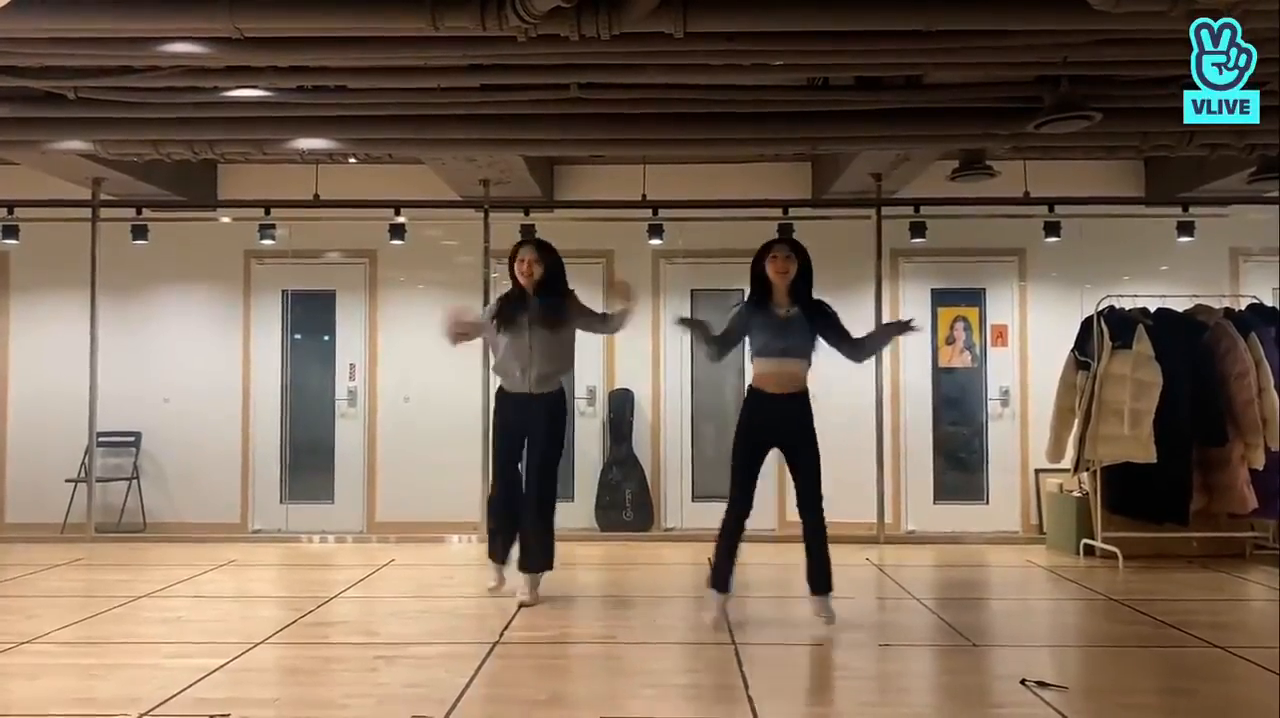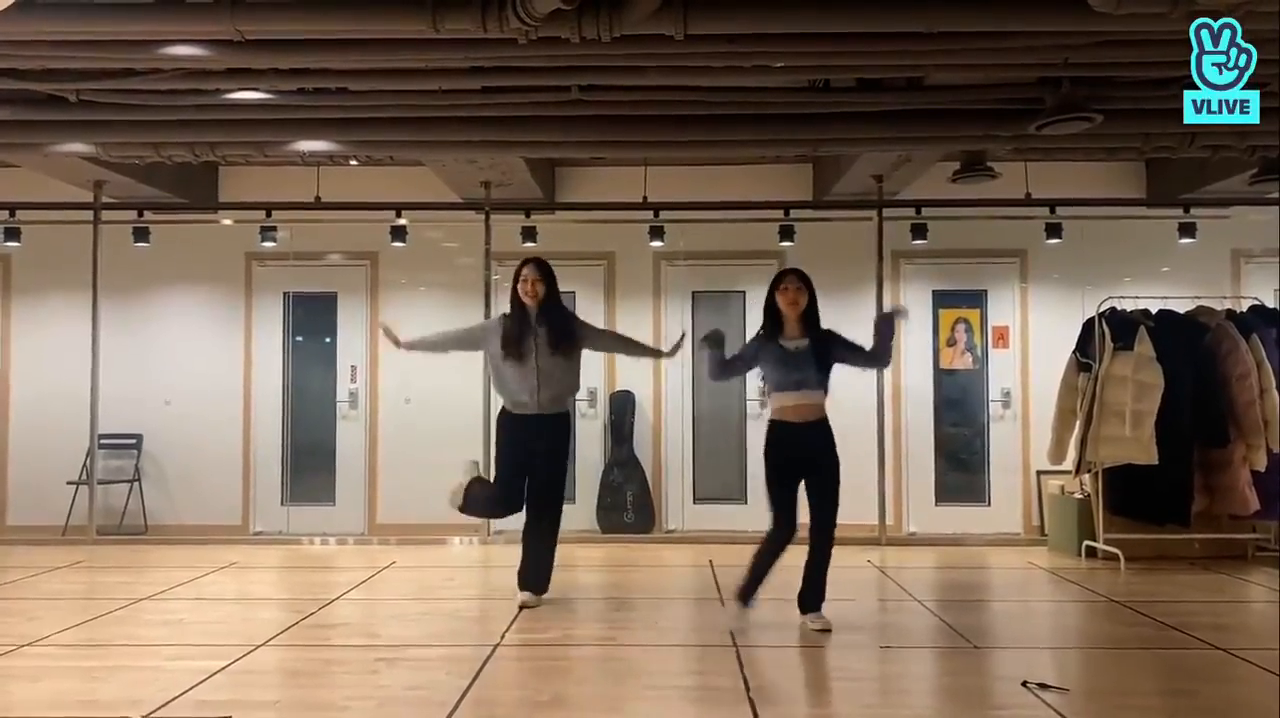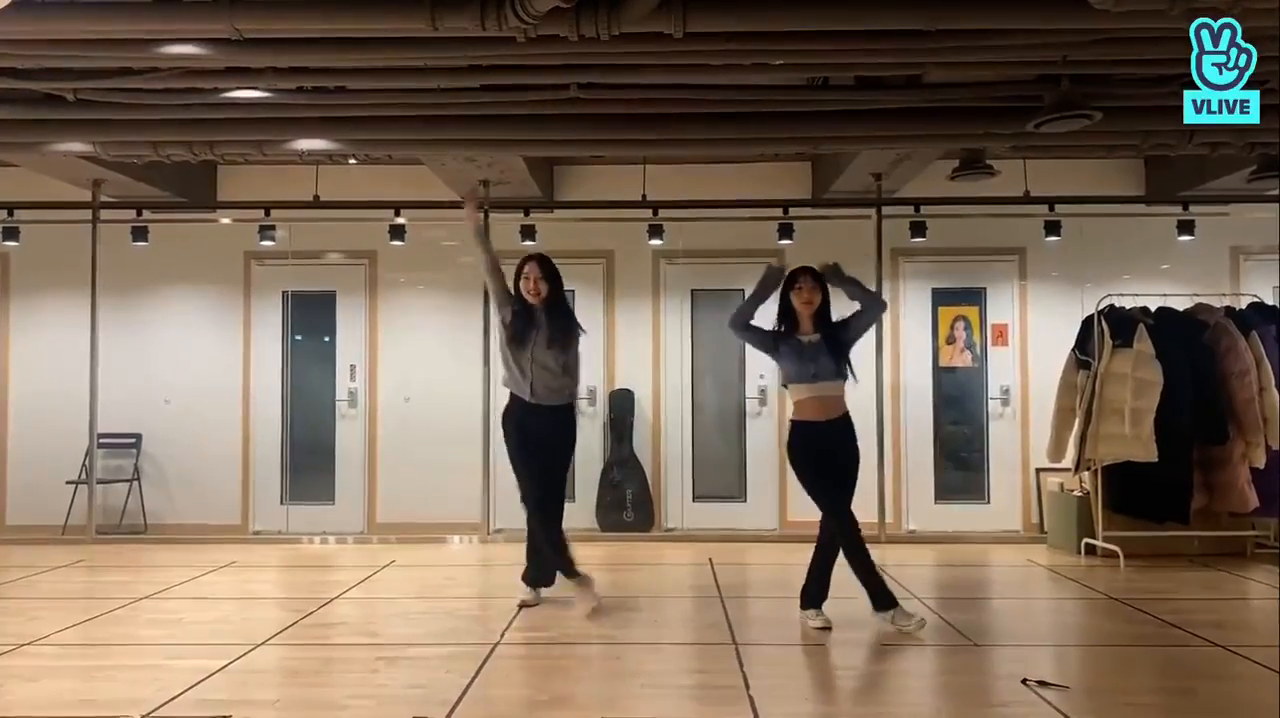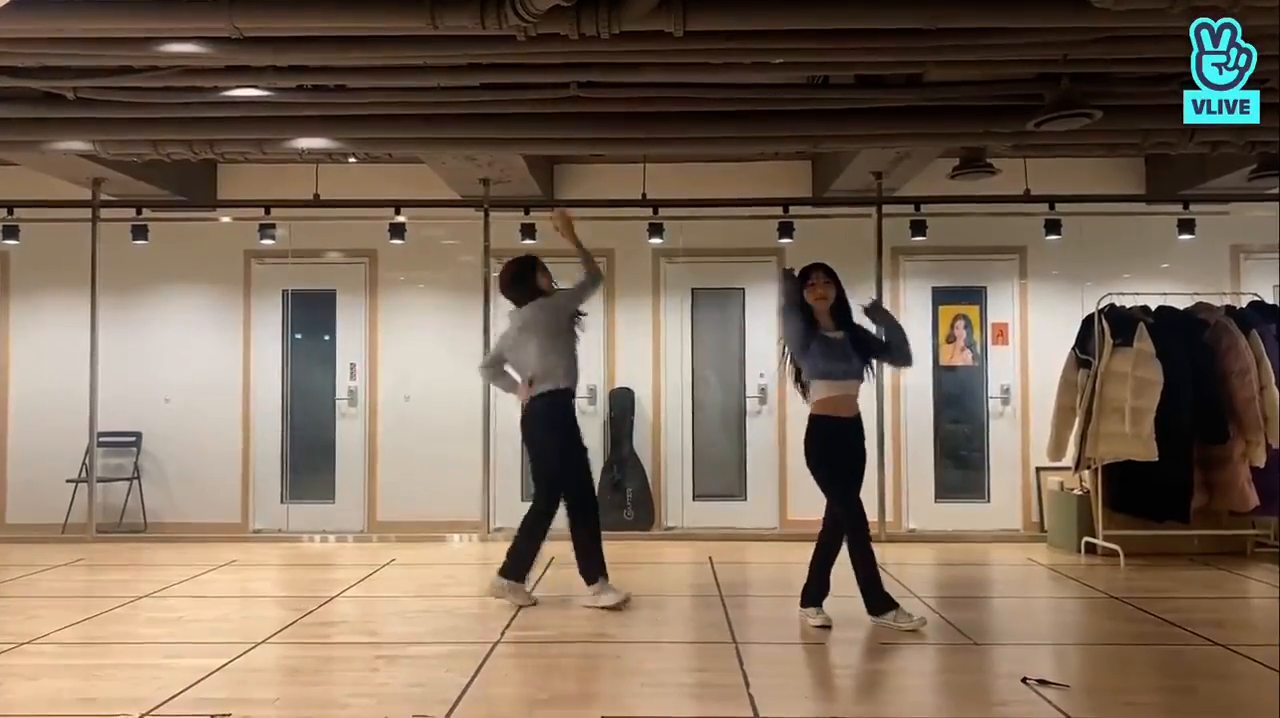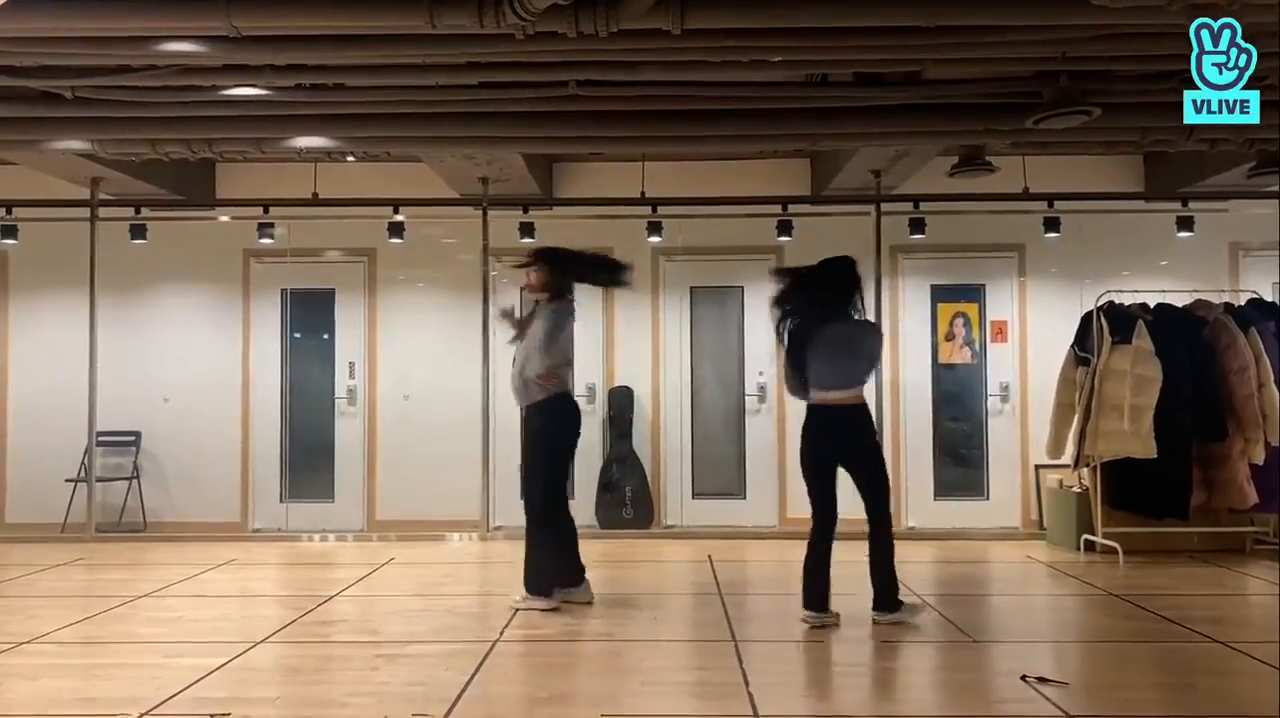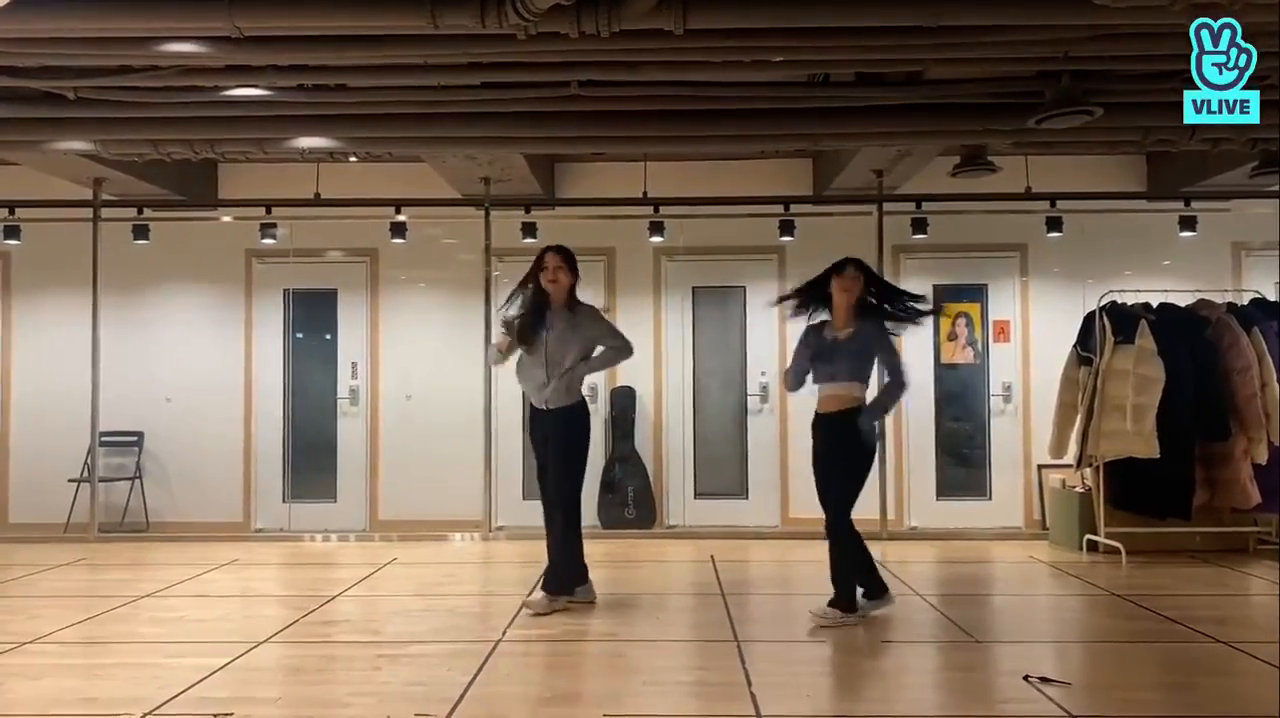
dt=0.3s
person 1, frame 1
left shoulder: (562, 307)
right shoulder: (501, 308)
left elbow: (604, 324)
right elbow: (464, 331)
left wrist: (623, 307)
right wrist: (458, 328)
left hip: (549, 403)
right hip: (510, 401)
left knee: (539, 487)
right knee: (504, 480)
left ankle: (531, 571)
right ankle: (498, 560)
person 1, frame 2
left shoulder: (567, 327)
right shoulder: (501, 328)
left elbow: (611, 341)
right elbow: (456, 338)
left wrist: (659, 352)
right wrist: (406, 344)
left hip: (554, 424)
right hip: (514, 421)
left knee: (545, 507)
right knee: (506, 498)
left ankle: (532, 585)
right ankle: (471, 488)
person 1, frame 3
left shoulder: (565, 326)
right shoulder: (509, 314)
right elbow: (491, 271)
left wrist: (568, 409)
right wrist: (476, 224)
left hip: (559, 419)
right hip: (521, 415)
left knee: (549, 500)
right knee: (537, 497)
left ankle: (534, 580)
right ankle: (573, 577)
person 1, frame 4
left shoulder: (517, 322)
right shoulder: (551, 308)
left elbow: (489, 367)
right elbow: (593, 279)
left wrist: (517, 387)
right wrist: (572, 238)
left hip: (541, 411)
right hip: (553, 413)
left knee: (547, 499)
right knee: (581, 495)
left ankle: (512, 577)
right ankle: (597, 582)
person 1, frame 5
left shoulder: (551, 312)
right shoulder: (547, 310)
left elbow: (539, 353)
right elbow: (527, 333)
left wrist: (532, 376)
right wrist: (516, 322)
left hip: (549, 413)
right hip: (554, 411)
left knee: (539, 501)
right knee: (551, 500)
left ankle: (541, 588)
right ankle: (572, 583)
person 1, frame 6
left shoulder: (584, 315)
right shoulder: (529, 314)
left elbow: (622, 349)
right elbow: (496, 359)
left wrist: (581, 369)
right wrist: (504, 344)
left hip: (569, 415)
right hip: (539, 415)
left knee: (563, 500)
right knee: (554, 500)
left ankle: (559, 587)
right ankle: (576, 583)
person 2, frame 1
left shoulder: (814, 312)
right shoulder: (751, 312)
left elbow: (857, 351)
right elbow: (717, 350)
left wrist: (888, 331)
right wrist: (699, 331)
left hip: (797, 412)
right hip: (758, 409)
left knee: (811, 506)
right knee: (740, 503)
left ankle: (820, 592)
right ankle: (719, 588)
person 2, frame 2
left shoulder: (825, 342)
right shoulder: (763, 344)
left elbow: (875, 360)
right elbow: (721, 373)
left wrist: (885, 328)
right wrist: (714, 347)
left hip: (820, 439)
right hip: (781, 439)
left knee: (824, 528)
right knee: (784, 528)
left ankle: (811, 606)
right ankle: (744, 596)
person 2, frame 3
left shoulder: (839, 334)
right shoulder: (779, 342)
left elbow: (876, 306)
right elbow: (737, 324)
left wrist: (842, 281)
right wrist: (766, 287)
left hip: (842, 434)
right hip: (804, 438)
left knee: (833, 523)
right knee: (844, 522)
left ankle: (811, 603)
right ankle: (885, 604)
person 2, frame 4
left shoulder: (855, 335)
right shoulder: (802, 338)
left elbow: (902, 359)
right elbow: (789, 318)
left wrist: (885, 318)
right wrist: (790, 284)
left hip: (852, 433)
right hip: (822, 435)
left knee: (838, 519)
right knee: (854, 519)
left ankle: (811, 600)
right ankle: (881, 606)
person 2, frame 5
left shoulder: (806, 331)
right shoulder: (866, 332)
left elbow: (797, 386)
left hip: (821, 428)
right hip: (857, 427)
left knee: (823, 520)
right knee: (879, 517)
left ankle: (816, 604)
right ankle: (887, 603)
person 2, frame 6
left shoulder: (871, 332)
right shoulder: (814, 333)
left elbow: (897, 380)
right elbow: (793, 384)
left wrist: (872, 415)
right wrist: (799, 360)
left hip: (853, 431)
right hip: (825, 430)
left knee: (836, 517)
right knee: (837, 517)
left ankle: (845, 603)
right ankle: (875, 590)
